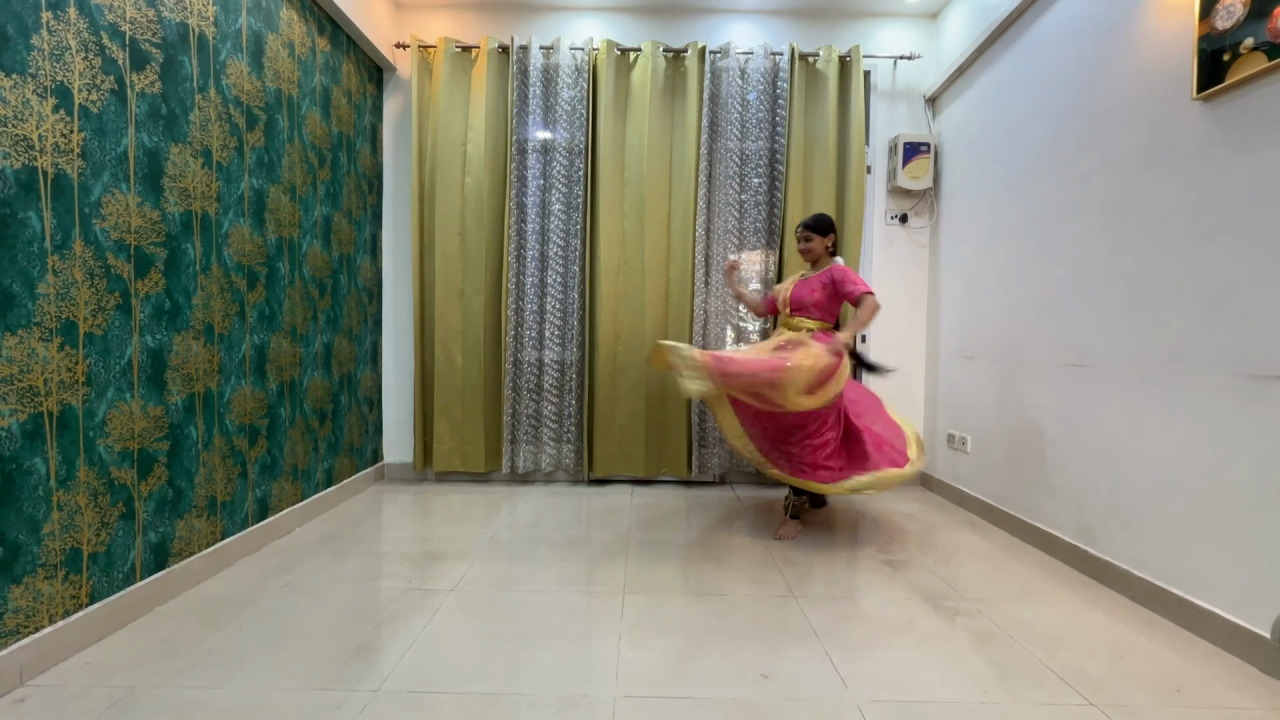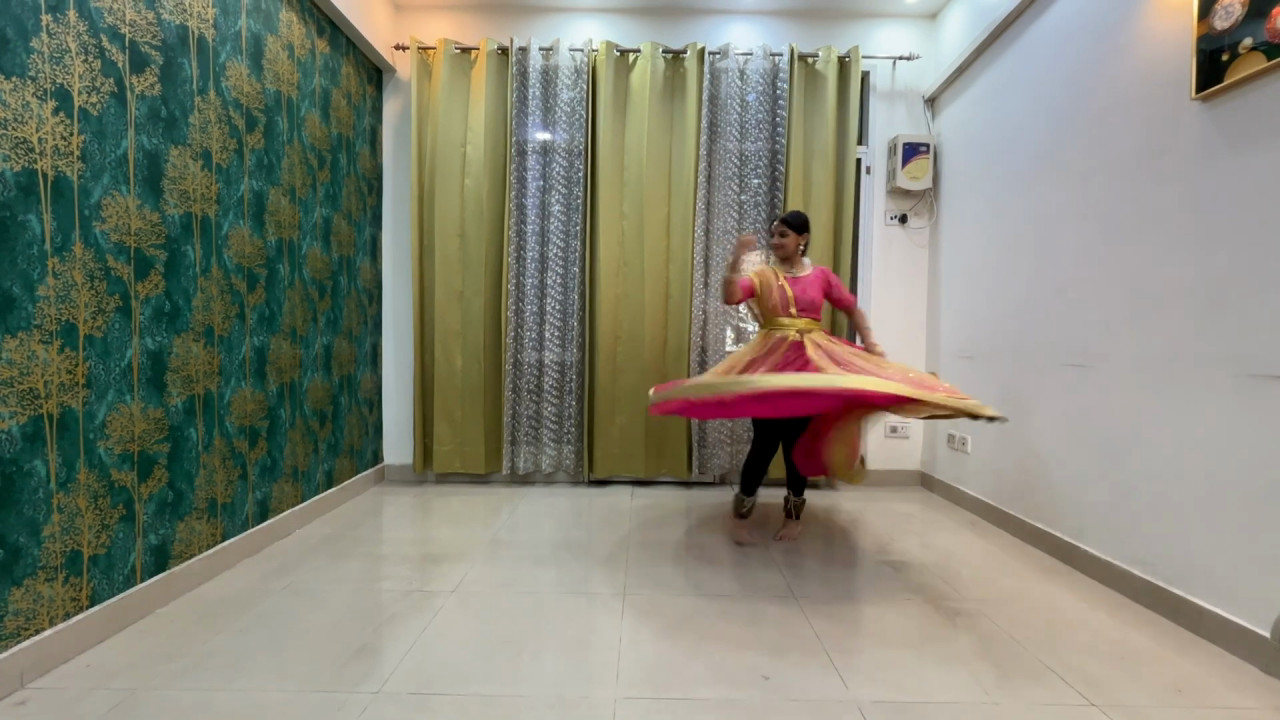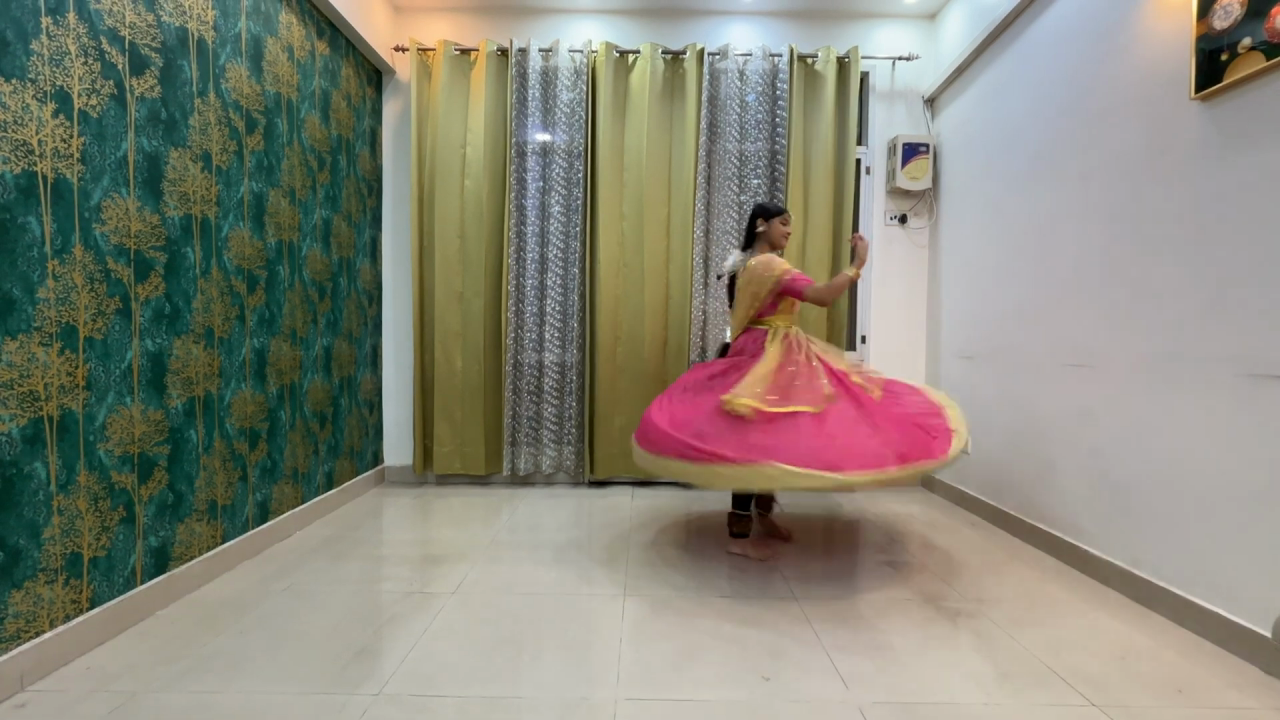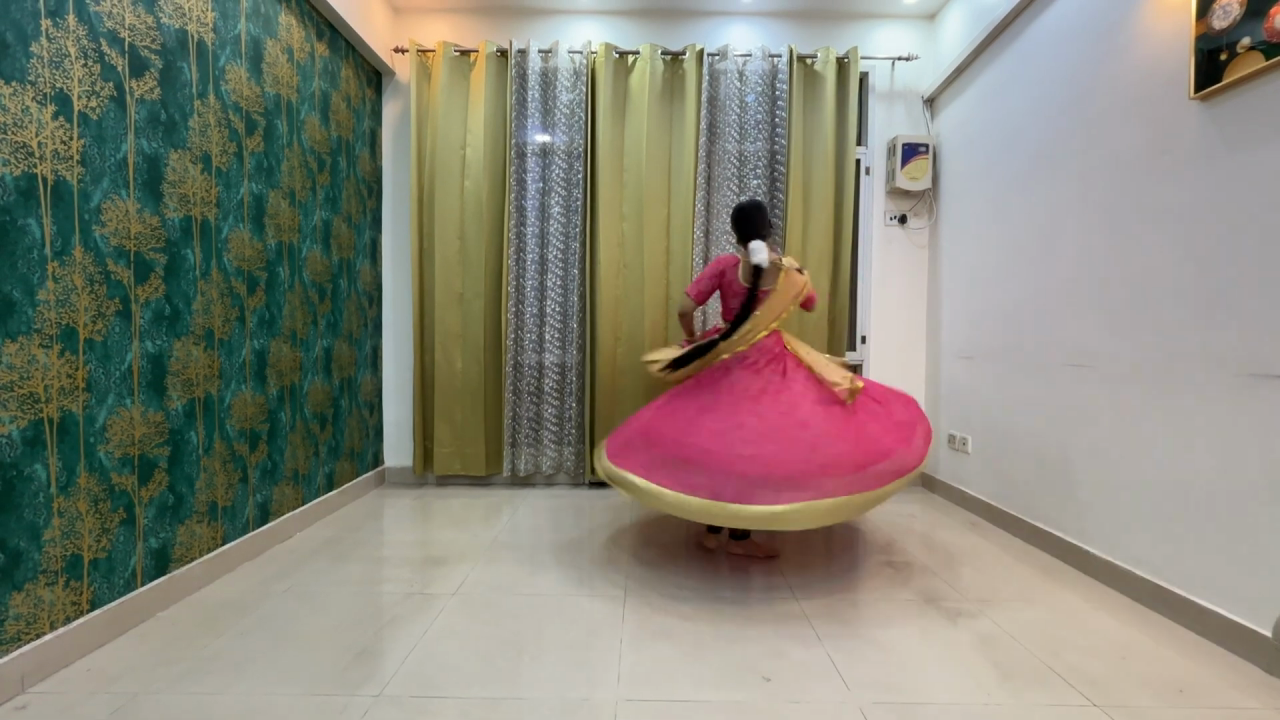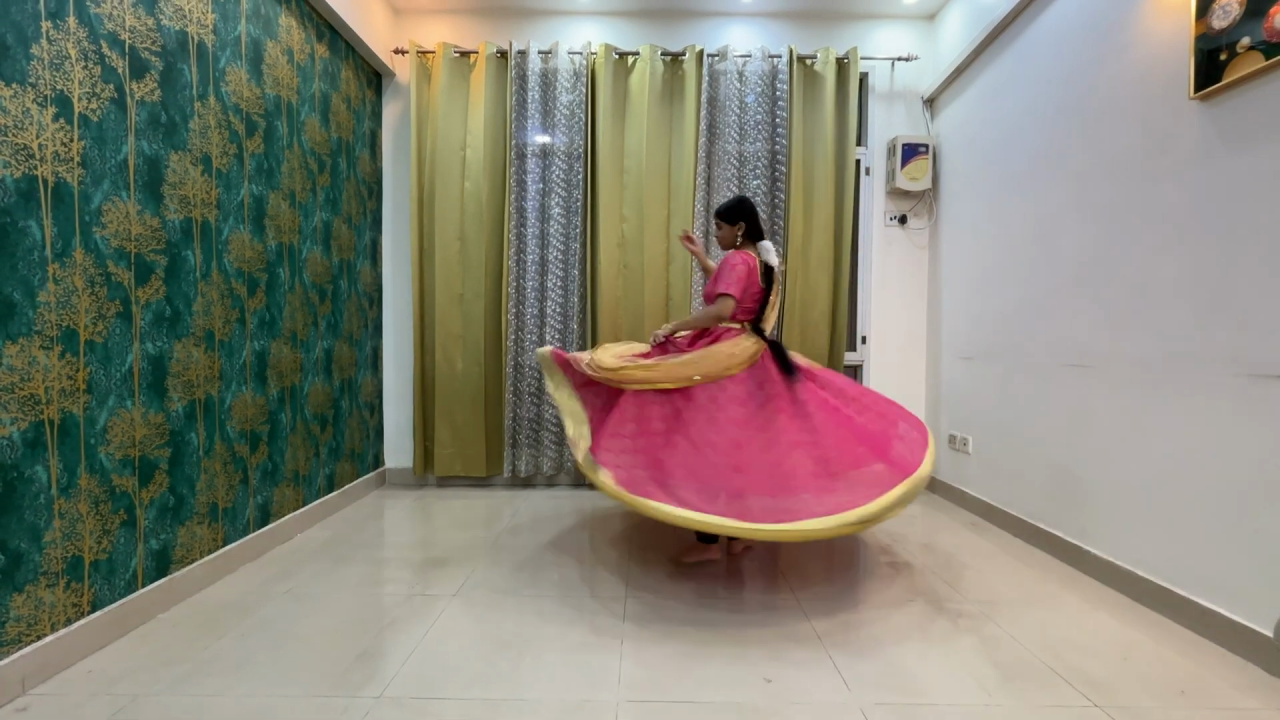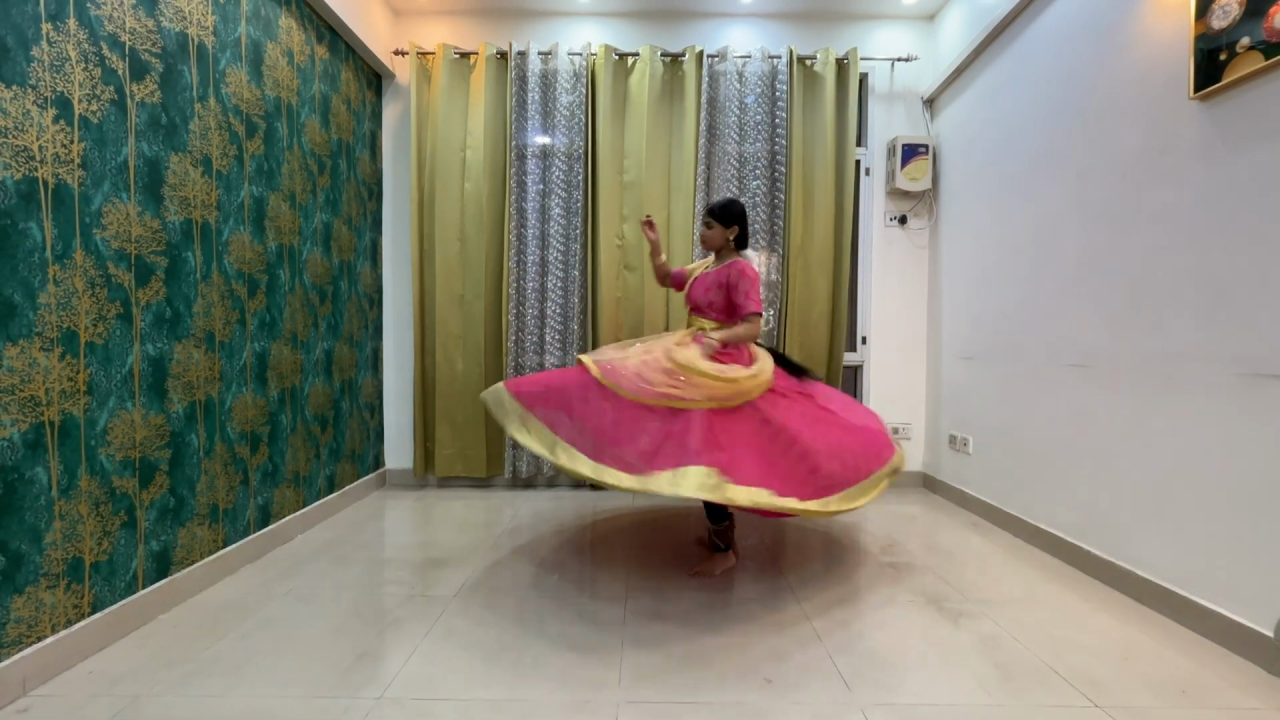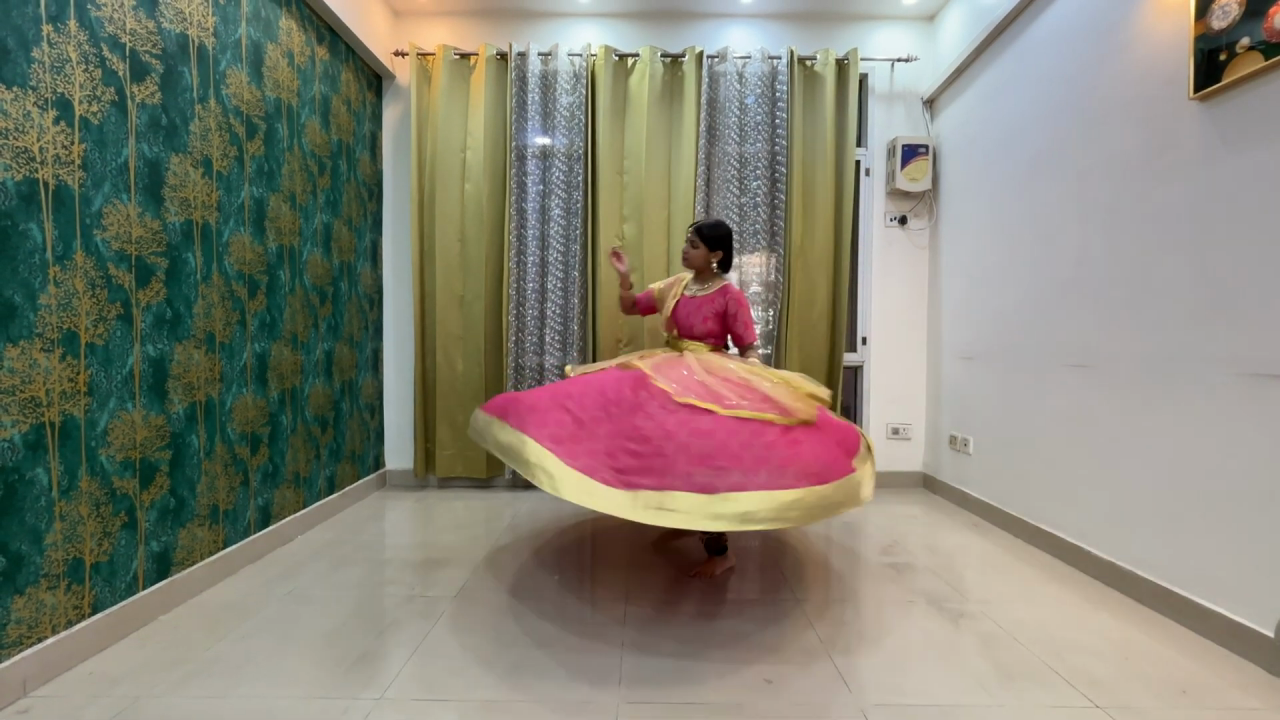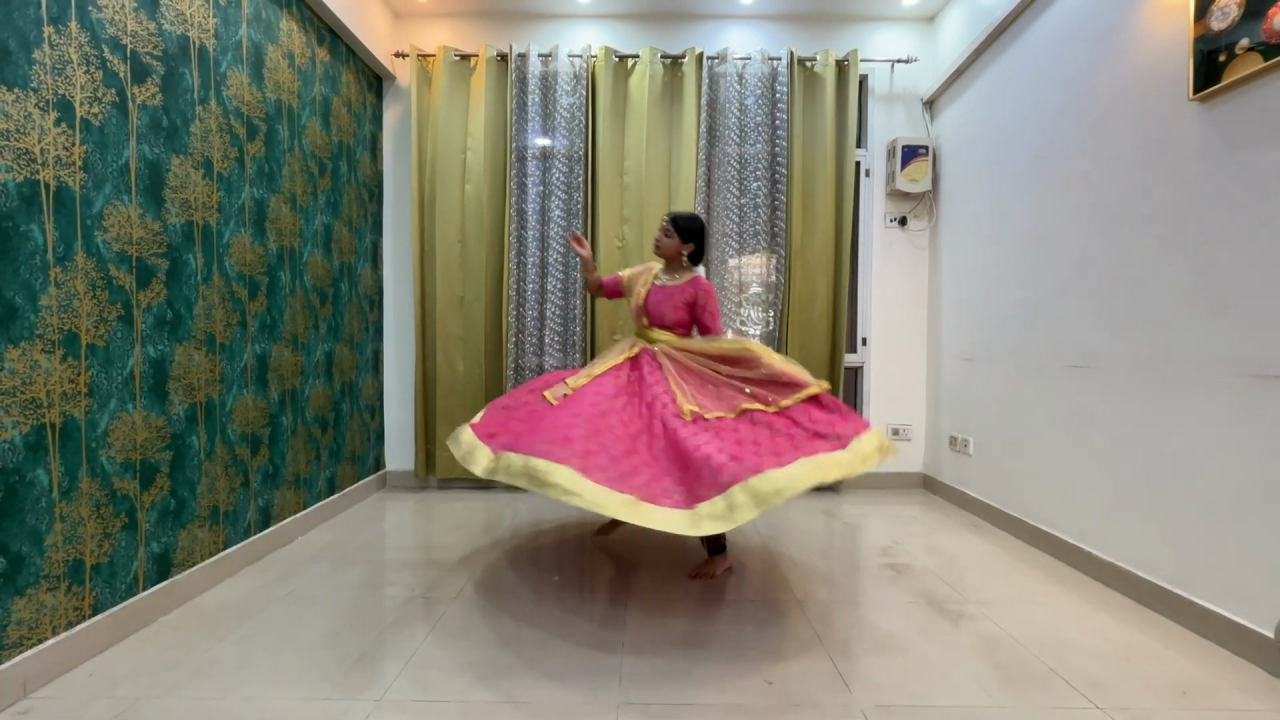
dt=0.2s
person 1, frame 1
left shoulder: (839, 273)
right shoulder: (795, 281)
left elbow: (871, 303)
right elbow: (760, 309)
left wrist: (847, 335)
right wrist: (734, 285)
left hip: (816, 358)
right hip: (788, 355)
left knee: (806, 435)
right knee: (789, 433)
left ankle: (794, 514)
right ankle: (811, 496)
person 1, frame 2
left shoulder: (820, 276)
right shoulder: (760, 275)
left elbow: (853, 309)
right elbow: (729, 298)
left wrist: (869, 342)
right wrist: (736, 261)
left hip: (813, 359)
right hip: (771, 358)
left knee: (795, 442)
right knee: (765, 443)
left ankle: (793, 515)
right ankle: (741, 514)
person 1, frame 3
left shoulder: (752, 266)
right shoulder: (774, 267)
left elbow: (743, 312)
right elbow: (824, 297)
right wrist: (857, 265)
left hip: (781, 355)
right hip: (769, 357)
left knee: (770, 439)
right knee: (760, 443)
left ankle: (763, 515)
right ankle: (739, 535)
person 1, frame 4
left shoulder: (724, 264)
right shoulder: (789, 271)
left elbow: (686, 308)
right elbow: (810, 303)
left wrist: (693, 338)
left hip: (730, 357)
right hip: (769, 359)
left knee: (729, 439)
right knee: (765, 443)
left ankle: (718, 529)
right ankle: (740, 535)
person 1, frame 5
left shoulder: (734, 260)
right shoulder: (762, 262)
left elbow: (723, 307)
left wrist: (675, 328)
right wrist: (700, 254)
left hip: (722, 356)
right hip: (752, 356)
left knee: (706, 443)
right knee: (743, 446)
left ankle: (711, 540)
right ankle: (737, 532)
person 1, frame 6
left shoulder: (742, 271)
right shoulder: (707, 267)
left elbow: (752, 327)
right elbow: (666, 279)
left wrist: (712, 341)
right wrist: (655, 246)
left hip: (722, 365)
right hip: (697, 360)
left knee: (706, 450)
right knee: (701, 445)
left ankle: (724, 548)
right ankle: (721, 529)
person 1, frame 7
left shoulder: (731, 297)
right shoulder: (677, 285)
left elbow: (749, 351)
right elbow: (630, 307)
left wrist: (747, 376)
right wrist: (623, 277)
left hip: (709, 382)
right hip: (670, 374)
left knee: (698, 461)
left ankle: (720, 551)
right ankle: (677, 523)
person 1, frame 8
left shoulder: (699, 288)
right shoulder: (645, 273)
left elbow: (715, 341)
right elbow: (597, 288)
left wrist: (734, 356)
right wrist: (587, 261)
left hip: (679, 373)
right hip: (635, 364)
left knee: (687, 456)
right knee: (601, 428)
left ankle: (718, 553)
right ankle: (621, 510)
